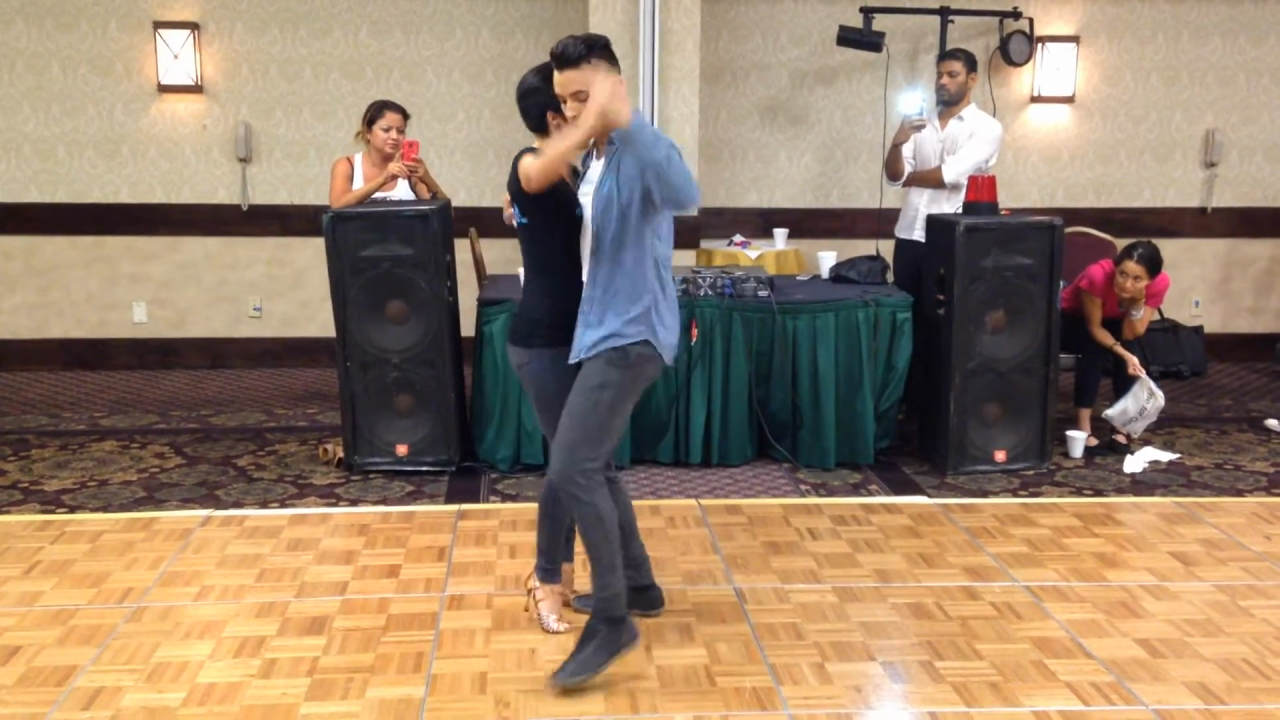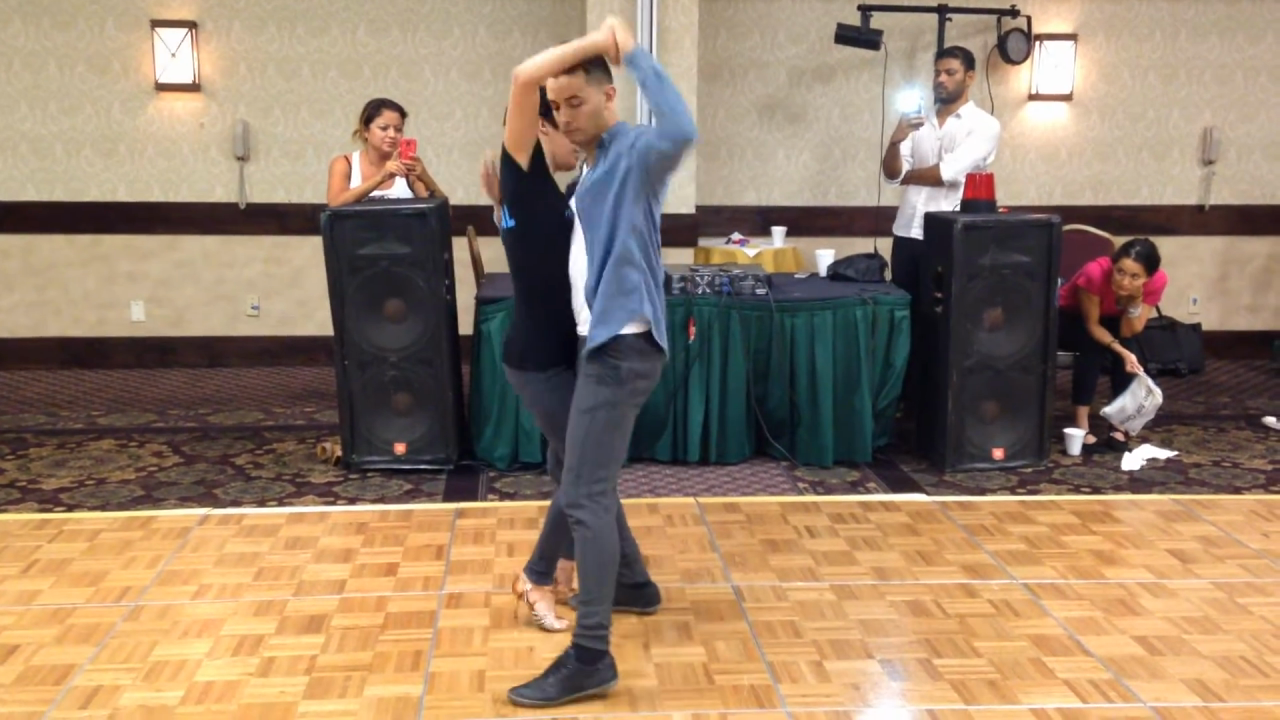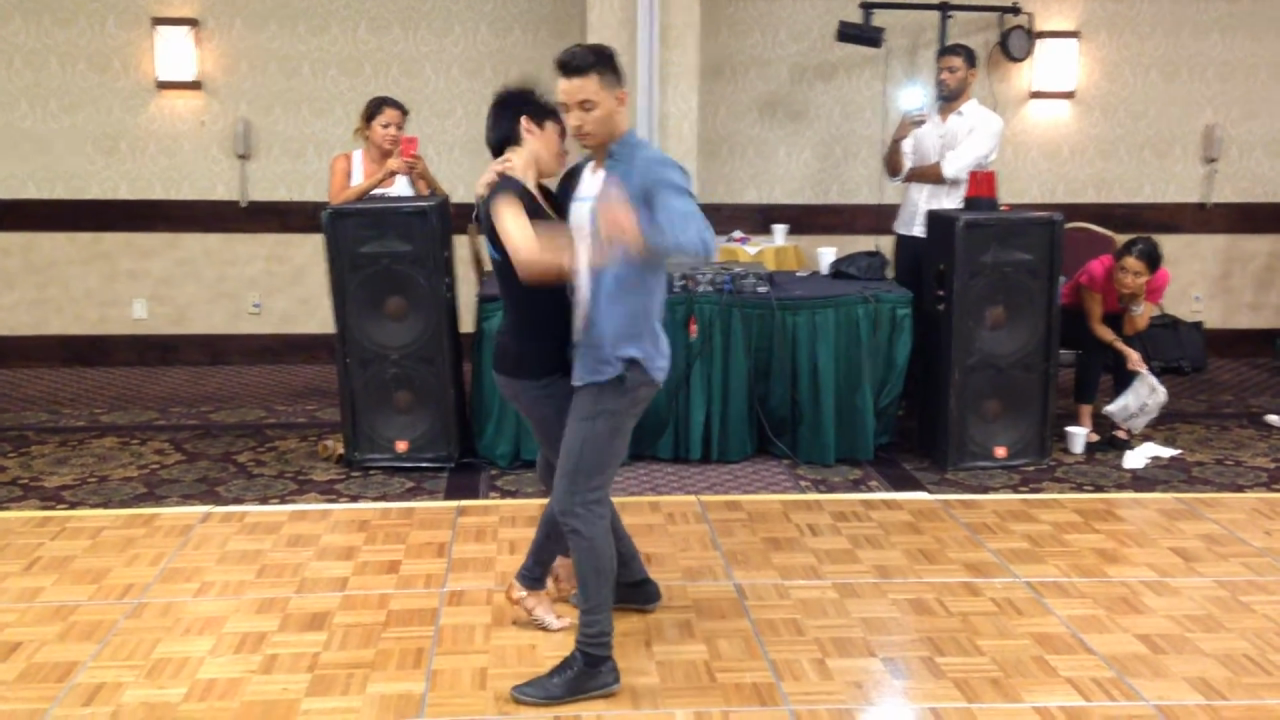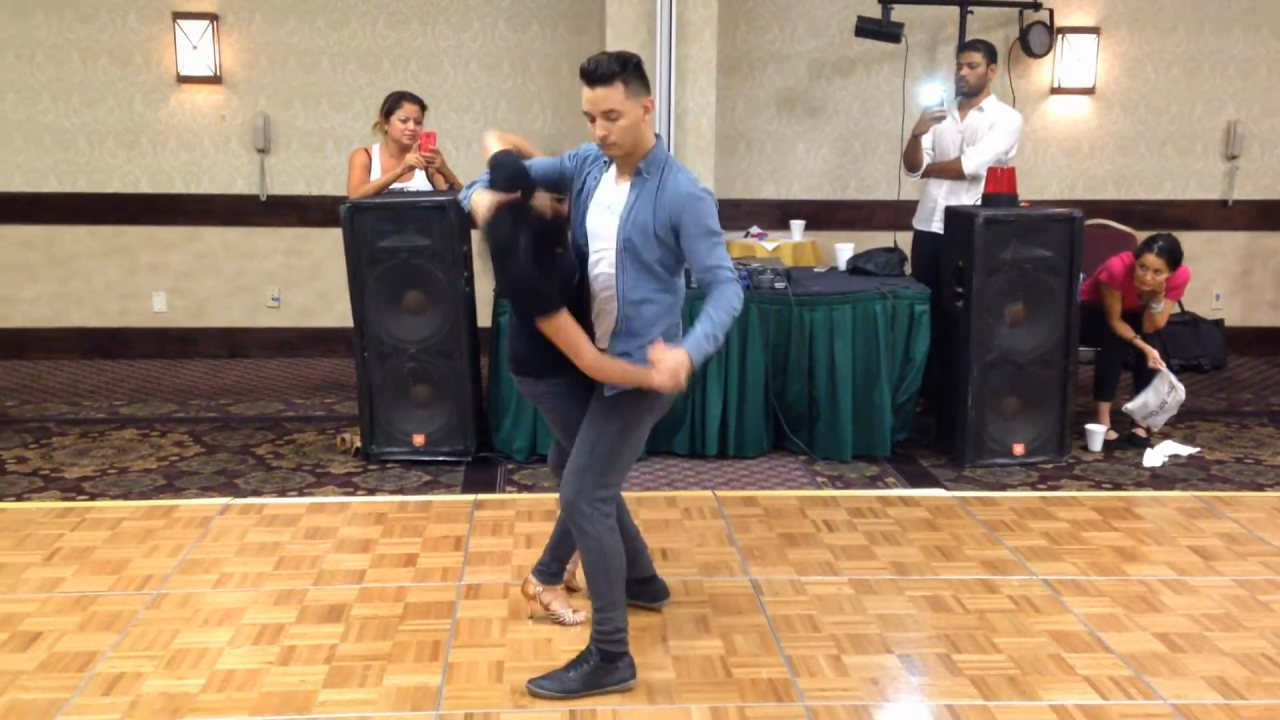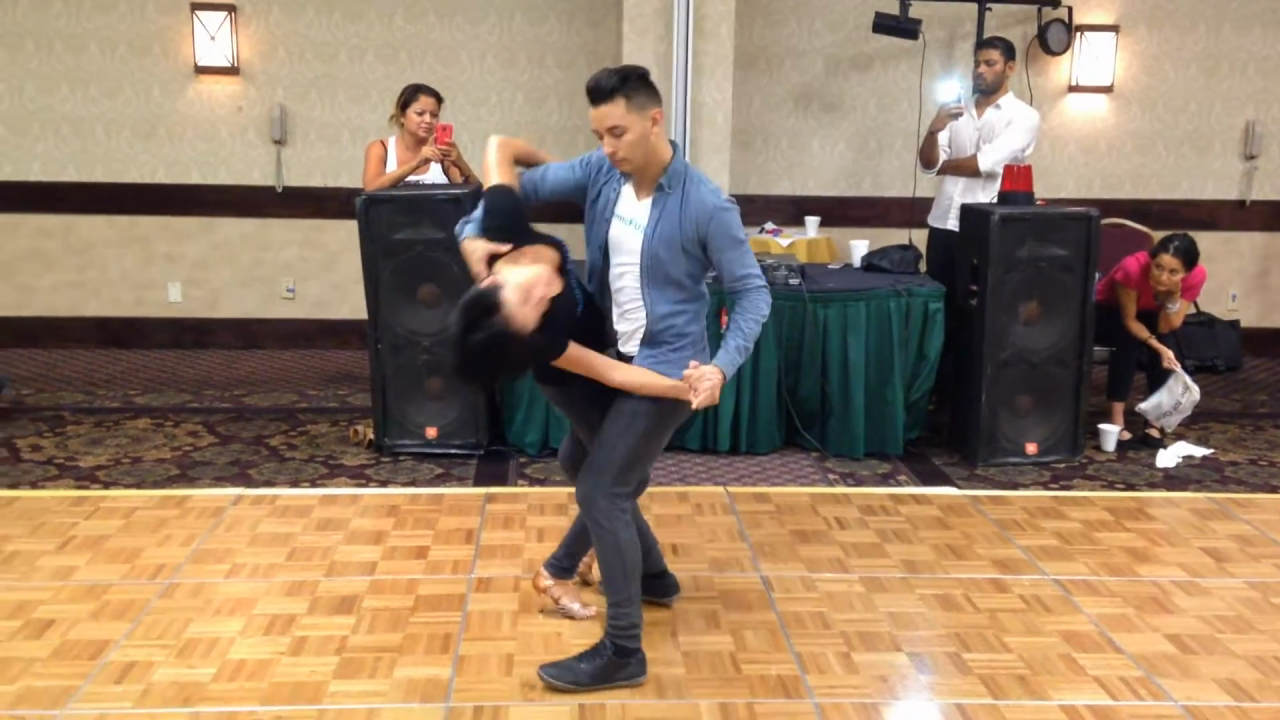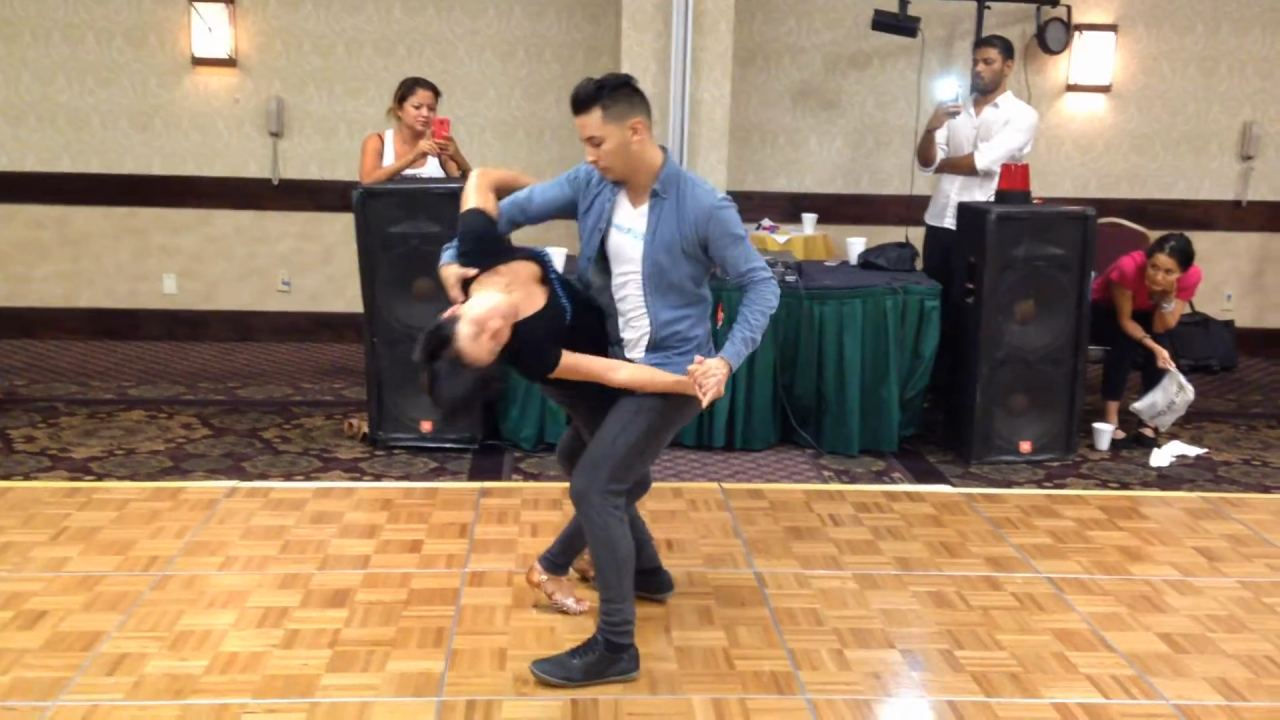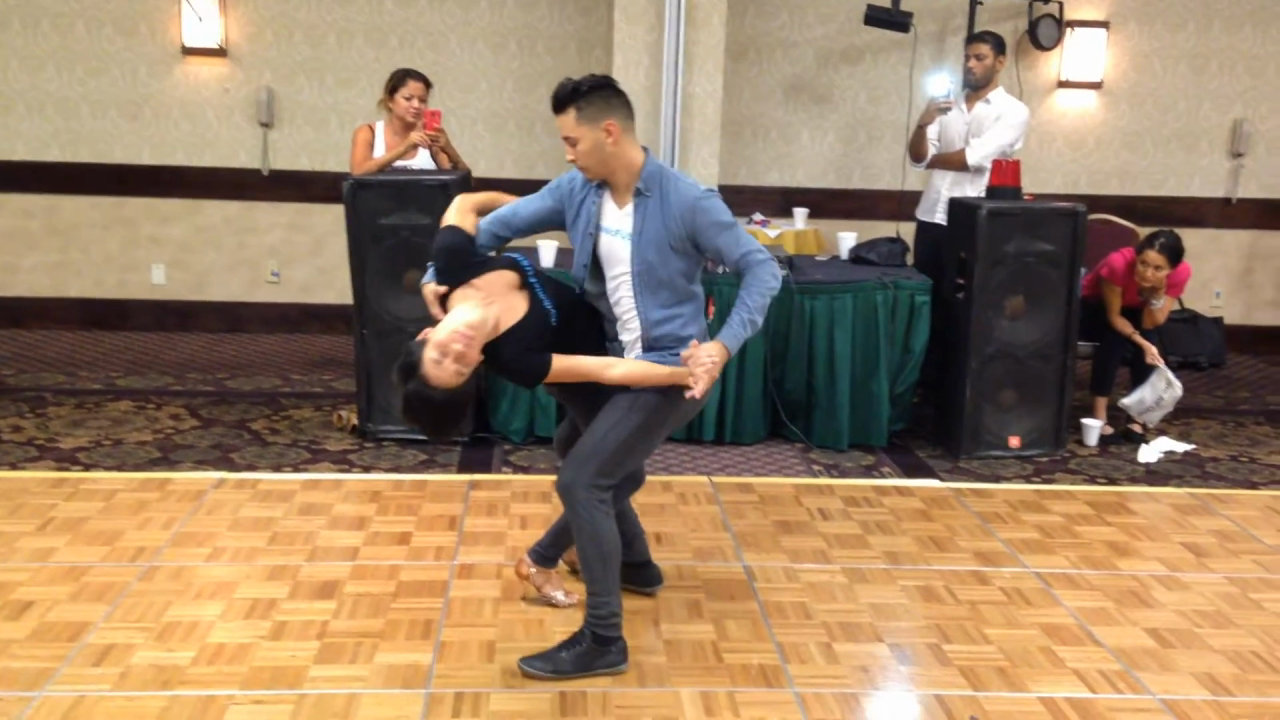
dt=0.2s
person 1, frame 1
left shoulder: (644, 152)
right shoulder: (596, 160)
left elbow: (686, 195)
left wrist: (630, 118)
left hip: (629, 337)
right hip: (600, 333)
left knee: (570, 469)
right knee: (594, 468)
left ankle: (612, 620)
right ankle: (636, 586)
person 1, frame 2
left shoulder: (636, 151)
right shoulder: (590, 167)
left elbow: (681, 131)
left wrist: (633, 53)
left hip: (624, 343)
right hip: (599, 341)
left knee: (582, 493)
right knee: (588, 479)
left ankle: (591, 658)
right ankle: (632, 583)
person 1, frame 3
left shoulder: (653, 171)
right shoulder: (580, 173)
left elbow: (700, 242)
right elbow: (548, 236)
left wrist: (642, 237)
right wrist: (506, 194)
left hip: (625, 359)
right hip: (592, 354)
left knee: (575, 499)
right knee: (580, 484)
left ankle: (594, 661)
right ankle: (633, 582)
person 1, frame 4
left shoulder: (683, 195)
right shoulder: (589, 164)
left elbow: (723, 287)
right elbow: (520, 171)
left wrist: (689, 351)
right wrist: (482, 194)
left hip: (643, 364)
right hip: (597, 355)
left knee: (583, 495)
right knee: (590, 479)
left ankle: (609, 657)
right ankle: (640, 578)
person 1, frame 5
left shoulder: (707, 207)
right shoulder: (599, 173)
left elbow: (752, 294)
right elbow: (525, 184)
left wrist: (721, 366)
right wrist: (474, 232)
left hip: (670, 368)
right hip: (616, 358)
left knee: (601, 490)
right knee: (583, 462)
left ankle: (622, 652)
right ankle: (650, 572)
person 1, frame 6
left shoulder: (703, 208)
right shoulder: (590, 185)
left elbow: (762, 286)
right elbow: (517, 207)
left wrist: (727, 360)
right wrist: (456, 256)
left hip: (676, 371)
right hip: (620, 361)
left knee: (595, 486)
right knee: (578, 457)
left ankle: (615, 648)
right ankle: (642, 566)
person 1, frame 7
left shoulder: (687, 202)
right shoulder: (574, 192)
left elbow: (763, 270)
right elbow: (504, 222)
left wrist: (724, 344)
right wrist: (443, 273)
left hip: (672, 370)
right hip: (620, 362)
left knee: (581, 480)
right knee: (599, 468)
left ankle: (603, 641)
right ankle: (629, 557)
person 2, frame 1
left shoulder: (565, 171)
right shoulder: (532, 166)
right elbow: (538, 176)
left hip: (565, 336)
right hip: (541, 339)
left ankle: (559, 568)
right ankle: (547, 580)
person 2, frame 2
left shoulder: (548, 189)
right shoulder: (521, 169)
right elbow: (523, 77)
left hip: (558, 352)
right hip: (539, 360)
left knee: (572, 464)
left ankle: (564, 566)
right ankle: (537, 578)
person 2, frame 3
left shoulder: (536, 194)
right shoulder: (505, 197)
right elbow: (528, 256)
left hip: (537, 360)
right hip: (534, 371)
left knee: (560, 466)
left ankle: (562, 561)
right ankle: (530, 584)
person 2, frame 4
left shoulder: (509, 189)
right shoulder: (533, 278)
left elbow: (497, 140)
right elbow: (591, 362)
right wrist: (657, 376)
right hip: (538, 367)
left knee: (572, 466)
left ankle: (576, 559)
right ankle: (547, 581)
person 2, frame 5
left shoulder: (503, 227)
right shoulder: (546, 340)
right elbow: (614, 375)
right wrist: (686, 390)
left hip: (593, 337)
right ankle: (558, 575)
person 2, frame 6
left shoulder: (476, 245)
right shoulder: (527, 348)
left elbow: (481, 178)
right elbow: (613, 373)
right wrist: (690, 384)
left hip: (591, 341)
right ankle: (551, 570)
person 2, frame 7
left shoulder: (450, 259)
right shoulder: (510, 356)
left elbow: (466, 203)
right elbow: (607, 370)
right wrist: (683, 375)
right ankle: (539, 562)
person 3, frame 1
left shoulder: (986, 127)
right shoulder: (921, 122)
left elbow: (951, 175)
right elbow: (893, 176)
left wrist: (910, 177)
right wrist: (897, 143)
right hip: (910, 235)
right ankle: (909, 393)
person 3, frame 2
left shoulder: (984, 125)
right shoulder: (919, 119)
left elbow: (949, 173)
right elbow: (891, 174)
left wrist: (907, 175)
right wrist: (895, 141)
right hip: (908, 232)
right ankle: (907, 392)
person 3, frame 3
left shoulder: (986, 122)
right shoulder: (921, 117)
left elbow: (951, 170)
right elbow: (894, 171)
left wrist: (909, 173)
right wrist: (898, 139)
right hip: (910, 229)
right ankle: (909, 390)
person 3, frame 4
left shoulder: (1006, 118)
right shoulder: (941, 113)
left elbow: (970, 166)
right elbow: (912, 166)
left wrist: (927, 168)
right wrist: (917, 134)
right hip: (928, 225)
right ankle: (927, 387)
person 3, frame 5
left shoulder: (1023, 116)
right shoulder: (958, 111)
left elbow: (986, 163)
right elbow: (928, 164)
left wrist: (943, 166)
right wrist: (933, 131)
right hip: (943, 223)
right ankle: (941, 385)
person 3, frame 6
left shoulder: (1022, 115)
right shoulder: (955, 110)
left elbow: (982, 162)
right elbow: (925, 163)
left wrist: (941, 164)
right wrist: (931, 129)
right hip: (940, 221)
right ankle: (936, 383)
person 3, frame 7
left shoulder: (1013, 111)
right shoulder: (947, 105)
left elbow: (974, 158)
right elbow: (917, 158)
left wrist: (931, 160)
right wrist: (922, 125)
right hip: (931, 217)
right ankle: (926, 379)
person 4, frame 1
left shoulder: (1159, 283)
right shoulder: (1097, 275)
left elbow: (1130, 335)
right elbow: (1093, 327)
left wrist: (1138, 302)
right wrist: (1123, 354)
left hip: (1113, 323)
right hip: (1071, 321)
left knee: (1128, 346)
right knee: (1095, 347)
left ankle: (1121, 427)
right ankle: (1083, 429)
person 4, frame 2
left shoulder: (1157, 281)
right shoulder: (1095, 273)
left elbow: (1128, 333)
right elbow: (1091, 325)
left wrist: (1136, 300)
right wrist: (1121, 351)
left hip: (1110, 321)
right hip: (1070, 319)
left knee: (1127, 344)
right knee: (1093, 345)
right ankle: (1081, 427)
person 4, frame 3
left shoulder: (1159, 279)
right shoulder: (1097, 271)
left elbow: (1131, 331)
right elbow: (1094, 323)
left wrist: (1138, 298)
right wrist: (1123, 349)
left hip: (1113, 318)
right hip: (1072, 317)
left knee: (1130, 343)
right knee: (1095, 343)
left ankle: (1122, 423)
right ankle: (1084, 424)
person 4, frame 4
left shoulder: (1180, 276)
right shoulder: (1117, 267)
left elbow: (1151, 328)
right elbow: (1114, 320)
left wrist: (1158, 295)
right wrist: (1144, 347)
left hip: (1133, 316)
right hip: (1092, 314)
left knee: (1150, 340)
right knee: (1115, 340)
left ankle: (1141, 421)
right ankle: (1103, 422)
person 4, frame 5
left shoulder: (1196, 276)
right shoulder: (1132, 267)
left elbow: (1166, 328)
right elbow: (1129, 320)
left wrist: (1174, 295)
right wrist: (1158, 347)
left hip: (1149, 316)
right hip: (1107, 314)
left knee: (1164, 340)
right knee: (1130, 341)
left ankle: (1154, 422)
right ankle: (1116, 422)
person 4, frame 6
left shoulder: (1191, 276)
right shoulder: (1128, 267)
left elbow: (1161, 328)
right elbow: (1124, 320)
left wrist: (1169, 295)
right wrist: (1153, 347)
left hip: (1145, 316)
right hip: (1103, 313)
left knee: (1159, 340)
right knee: (1125, 340)
left ankle: (1148, 421)
right ankle: (1111, 421)
person 4, frame 7
left shoulder: (1181, 273)
right shoulder: (1118, 263)
left elbow: (1150, 324)
right elbow: (1113, 316)
left wrist: (1159, 291)
right wrist: (1142, 343)
left hip: (1134, 311)
right hip: (1092, 309)
left knee: (1148, 336)
right knee: (1114, 337)
left ankle: (1137, 417)
right ankle: (1099, 417)
